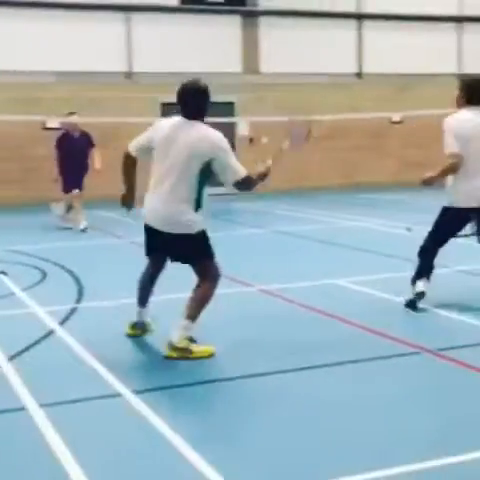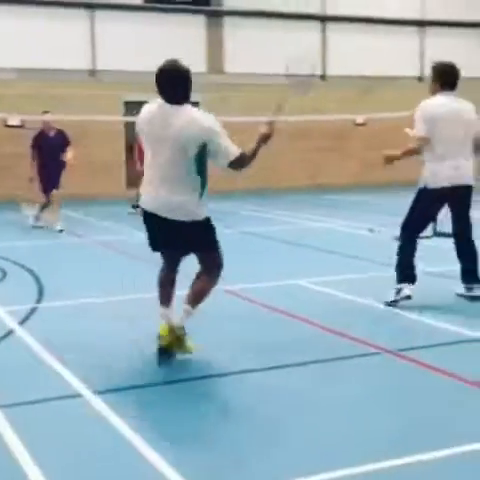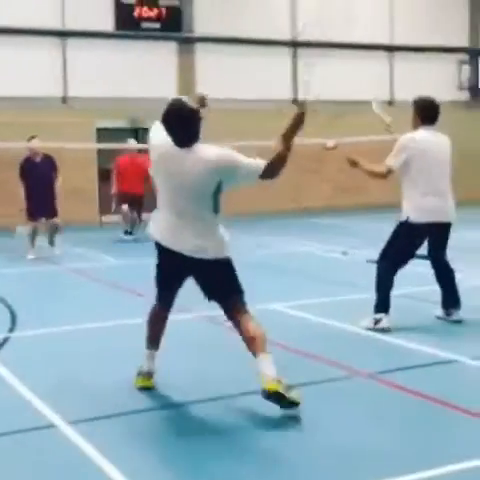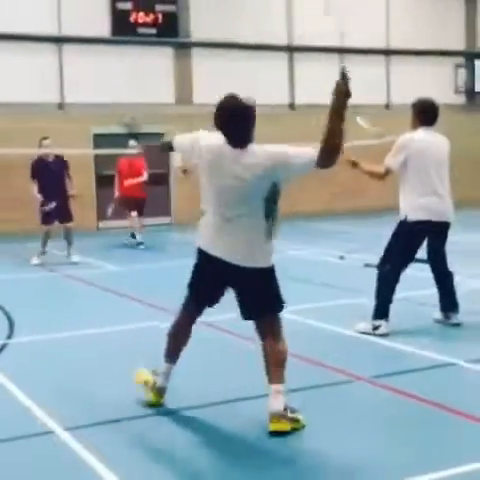
dt=0.2s
person 1, frame 1
left shoulder: (160, 127)
right shoulder: (213, 139)
left elbow: (129, 155)
right elbow: (242, 183)
left wrist: (129, 191)
right wrist: (260, 175)
left hip: (153, 216)
right hip: (184, 221)
left knee: (155, 266)
right knee: (209, 277)
left ankle: (140, 321)
right ankle: (179, 340)
person 1, frame 2
left shoulder: (147, 112)
right shoulder: (203, 123)
right elbow: (237, 162)
right wrist: (261, 140)
left hip: (152, 205)
right hip: (188, 210)
left knee: (170, 264)
right knee: (212, 267)
left ankle: (167, 324)
right ankle: (175, 325)
person 1, frame 3
left shoulder: (158, 143)
right shoulder: (218, 159)
left elbow: (163, 125)
right elbow: (269, 171)
left wrist: (191, 106)
right wrist: (290, 132)
left hip: (168, 243)
right hip: (208, 249)
left knee: (162, 303)
right knee: (240, 314)
left ankle: (147, 370)
right ankle: (270, 378)
person 1, frame 4
left shoulder: (205, 146)
right shoulder: (271, 159)
left elbow: (170, 145)
right elbow: (327, 158)
left wrist: (159, 147)
right wrist: (338, 106)
left hip: (212, 250)
right hip: (254, 259)
left knee: (188, 315)
right knee: (271, 332)
left ankle: (159, 383)
right ankle: (278, 408)
person 2, frame 1
left shoulder: (454, 122)
left elbow: (454, 163)
left wrist: (434, 177)
left hip: (461, 198)
left knee: (431, 244)
left ankle: (420, 283)
person 2, frame 2
left shoulder: (427, 106)
left elbow: (419, 146)
left wrist: (396, 155)
left hip: (436, 181)
left knee: (409, 231)
left ankle: (404, 284)
person 2, frame 3
left shoulder: (409, 140)
right shoulder: (445, 141)
left elbow: (384, 172)
left wrist: (361, 164)
left hip: (418, 214)
right hip: (444, 213)
left knee: (387, 262)
right knee: (439, 260)
left ankle: (381, 315)
right ankle: (452, 309)
person 2, frame 4
left shoulder: (408, 140)
right shoulder: (444, 143)
left elbow: (382, 173)
left wrist: (360, 165)
left hip: (417, 214)
right hip: (443, 213)
left knee: (389, 266)
right knee: (438, 262)
left ankle: (379, 321)
right ankle: (450, 312)
